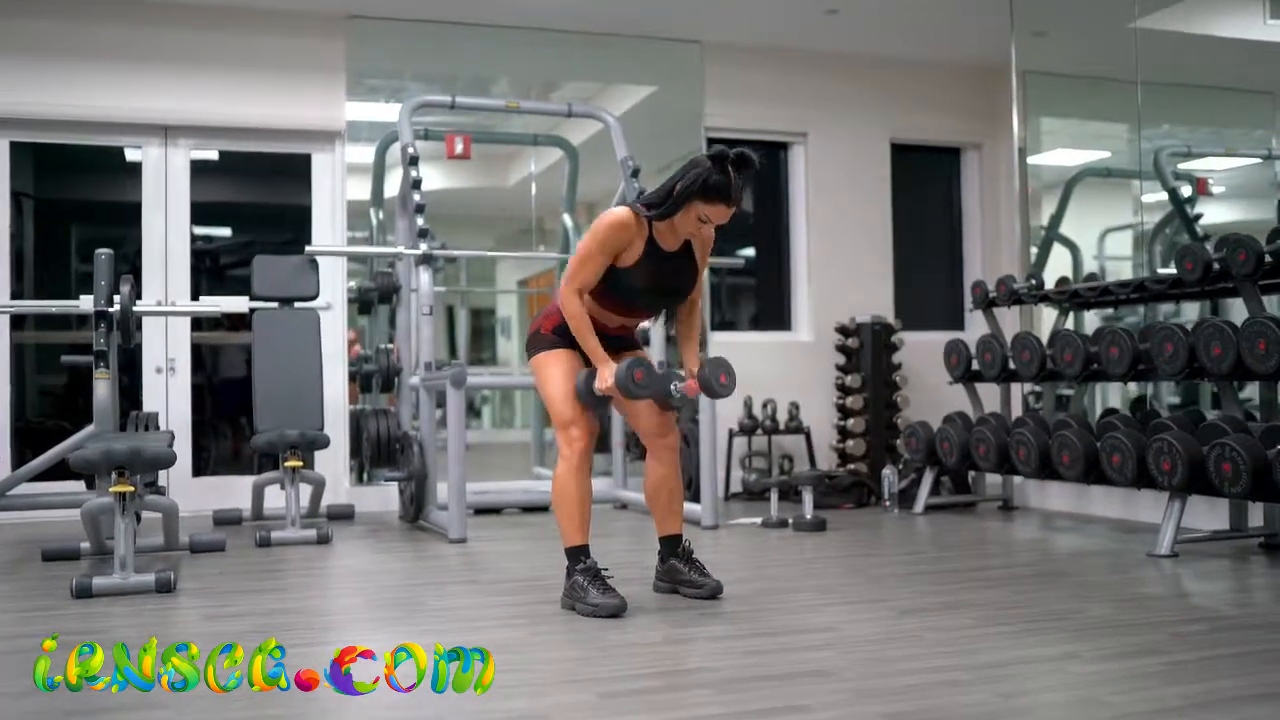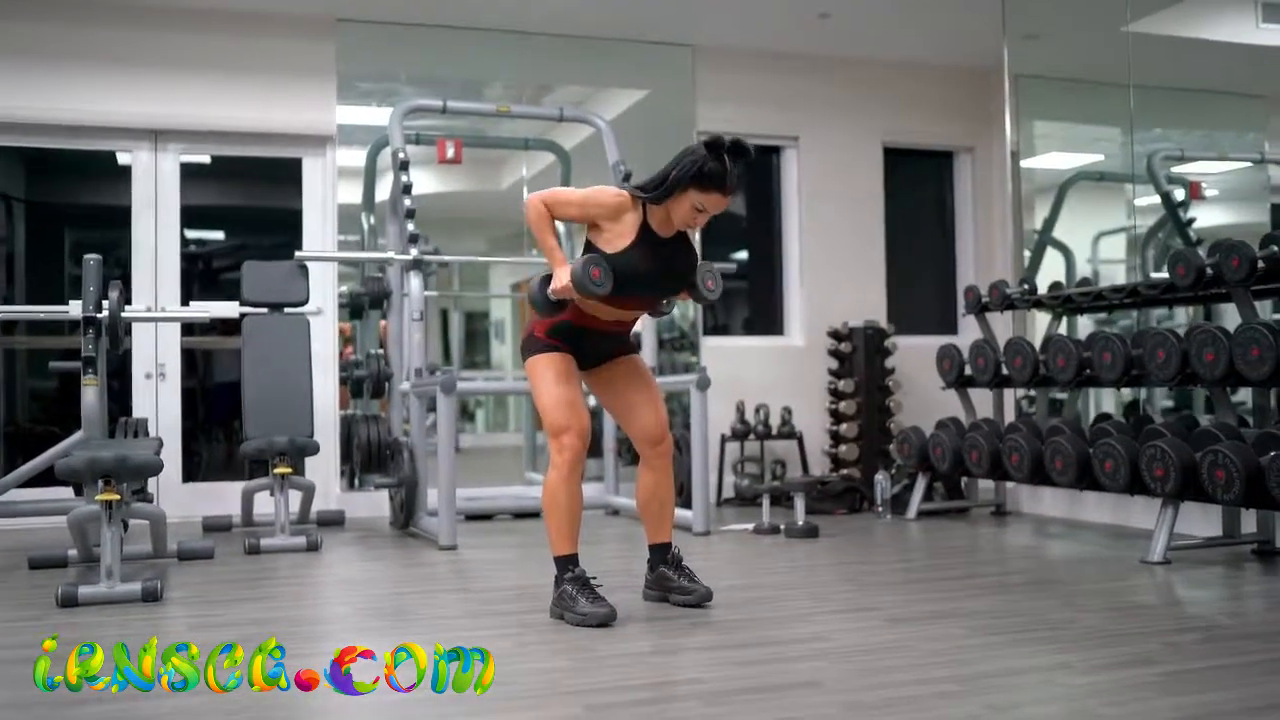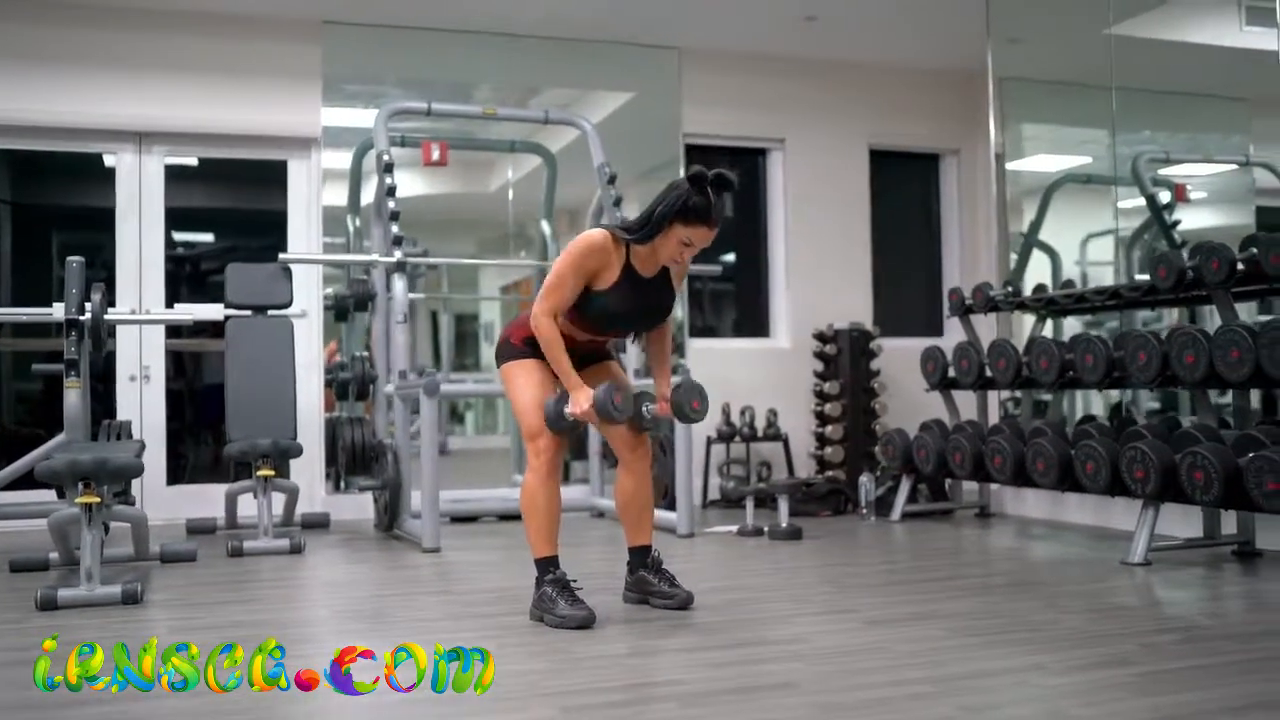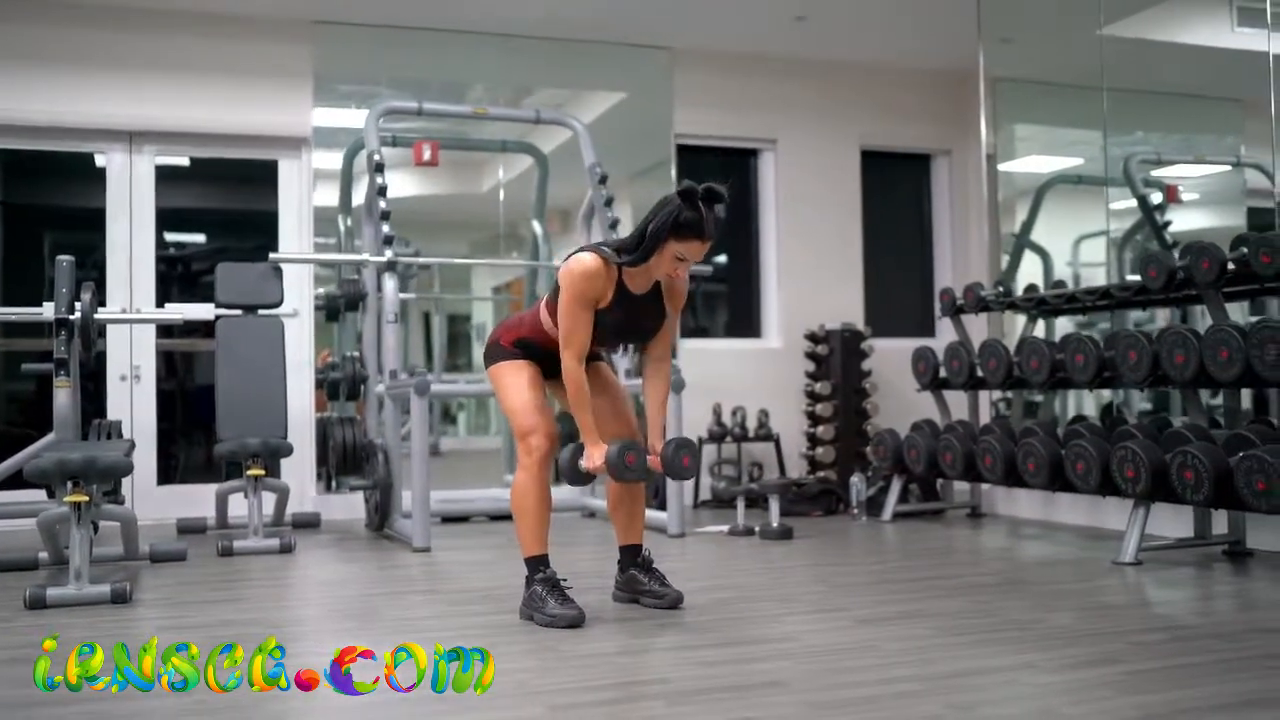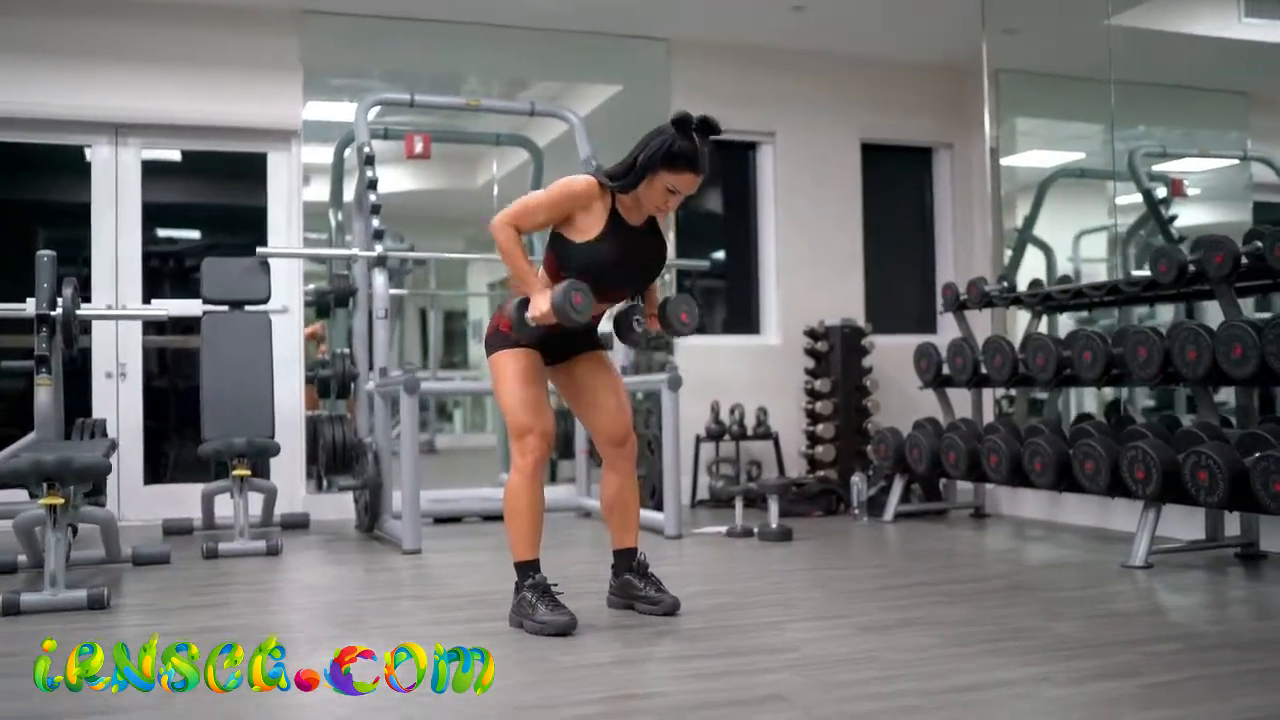
dt=0.5s
person 1, frame 1
left shoulder: (700, 240)
right shoulder: (621, 223)
left elbow: (688, 303)
right elbow: (570, 292)
left wrist: (692, 365)
right wrist: (600, 363)
left hip: (621, 338)
right hip: (563, 335)
left knee: (665, 433)
right knee: (579, 436)
left ankle: (673, 559)
right ankle: (579, 573)
person 1, frame 2
left shoulder: (685, 223)
right shoulder: (615, 206)
right elbow: (536, 203)
left wrist: (679, 287)
right wrist: (560, 266)
left hip: (614, 342)
right hip: (558, 334)
left knee: (658, 441)
right knee: (570, 442)
left ankle: (662, 566)
right ankle: (567, 582)
person 1, frame 3
left shoulder: (674, 264)
right shoulder: (597, 246)
left elbow: (657, 326)
right elbow: (543, 316)
left wrist: (662, 385)
right wrist: (575, 390)
left hip: (591, 351)
right hip: (530, 345)
left knee: (638, 443)
right knee: (548, 444)
left ankle: (641, 569)
right ankle: (548, 584)
person 1, frame 4
left shoulder: (673, 284)
right shoulder: (589, 269)
left elbow: (657, 360)
right elbow: (570, 362)
left wrist: (655, 437)
right wrist: (591, 440)
left hip: (581, 353)
right hip: (519, 348)
left knee: (629, 447)
right knee: (538, 445)
left ankle: (632, 568)
right ankle: (538, 583)
person 1, frame 5
left shoulder: (657, 213)
right shoulder: (584, 193)
right elbow: (503, 225)
left wrist: (649, 306)
right wrist: (536, 287)
left hip: (580, 335)
right hip: (521, 328)
left knee: (621, 443)
right knee: (534, 444)
left ankle: (627, 573)
right ankle: (528, 588)
